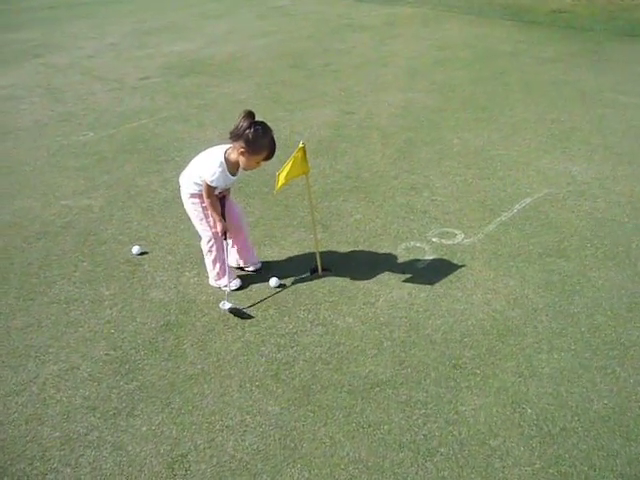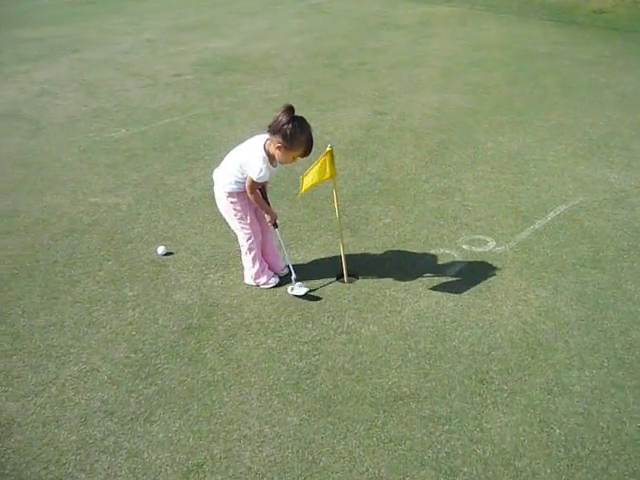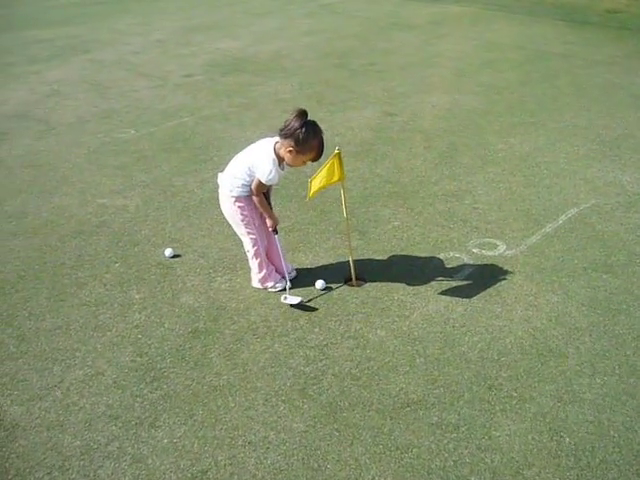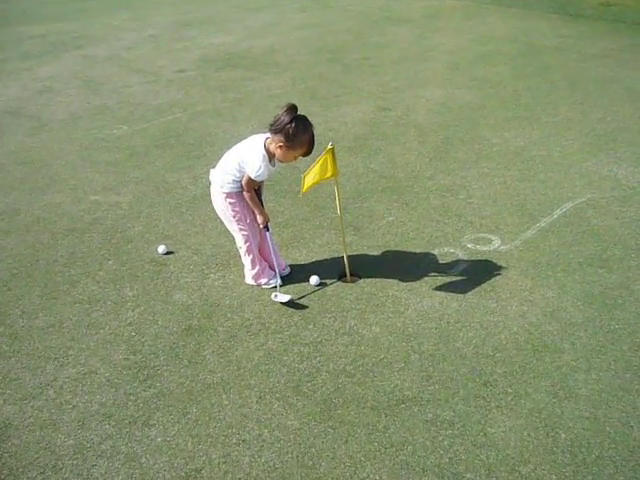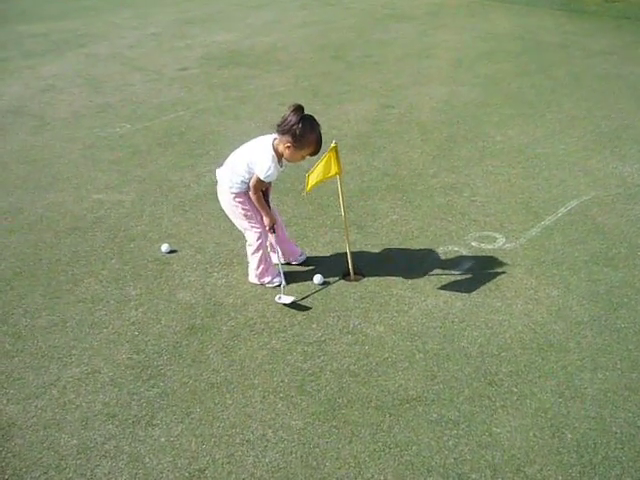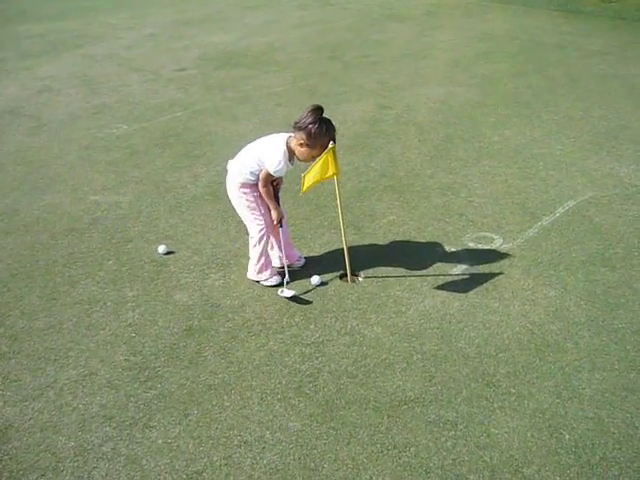
dt=0.4s
person 1, frame 1
left shoulder: (234, 153)
right shoulder: (216, 168)
right elbow: (208, 197)
left wrist: (226, 189)
right wrist: (219, 221)
left hip: (216, 189)
right hip: (196, 194)
left knee: (236, 222)
right knee: (213, 235)
left ankle: (243, 259)
right ankle: (219, 277)
person 1, frame 2
left shoulder: (269, 141)
right shoulder: (260, 164)
right elbow: (251, 191)
left wrist: (262, 184)
right wrist: (268, 211)
left hip: (244, 187)
right hip: (230, 192)
left knee: (264, 226)
right knee: (250, 233)
left ankle: (272, 264)
right ankle: (257, 275)
person 1, frame 3
left shoulder: (277, 144)
right shoulder: (270, 168)
right elbow: (256, 192)
left wrist: (268, 203)
right wrist: (269, 216)
left hip: (247, 189)
right hip: (235, 196)
left knee: (268, 231)
right knee: (255, 237)
left ankle: (279, 268)
right ankle: (264, 278)
person 1, frame 4
left shoulder: (269, 141)
right shoulder: (259, 163)
right elbow: (247, 189)
left wrist: (261, 208)
right wrist: (260, 213)
left hip: (241, 186)
right hip: (227, 192)
left knee: (260, 228)
right knee: (247, 234)
left ankle: (273, 265)
right ankle: (258, 275)
person 1, frame 5
left shoulder: (276, 141)
right shoulder: (269, 164)
right elbow: (254, 190)
left wrist: (267, 195)
right wrist: (266, 214)
left hip: (246, 184)
right hip: (234, 192)
left knee: (274, 220)
right knee: (258, 231)
left ankle: (287, 253)
right ankle: (261, 275)
person 1, frame 6
left shoulder: (290, 139)
right shoulder: (279, 159)
right elbow: (263, 184)
left wrist: (277, 179)
right wrist: (274, 208)
left hip: (256, 179)
right hip: (242, 184)
left knee: (278, 219)
right knee: (262, 225)
left ankle: (285, 256)
right ankle: (260, 271)
